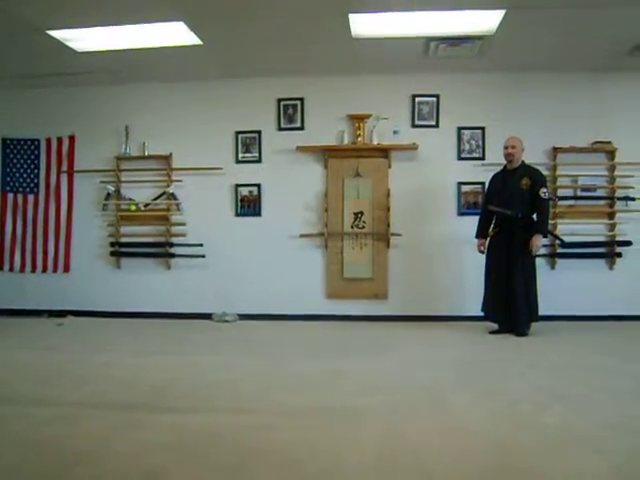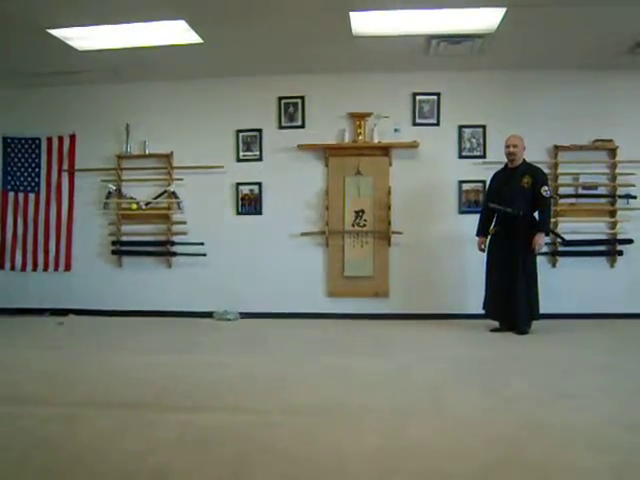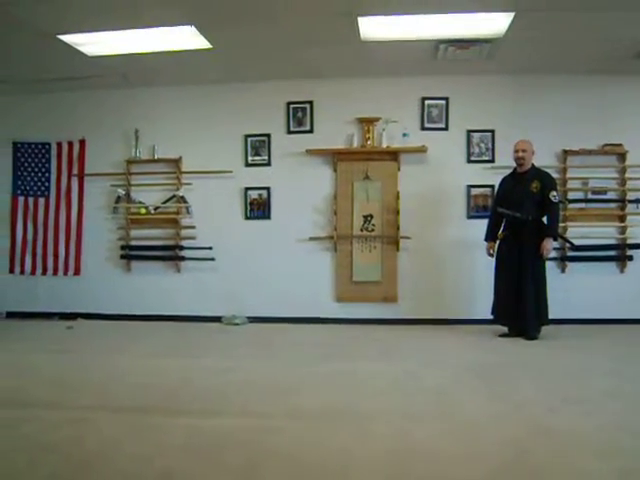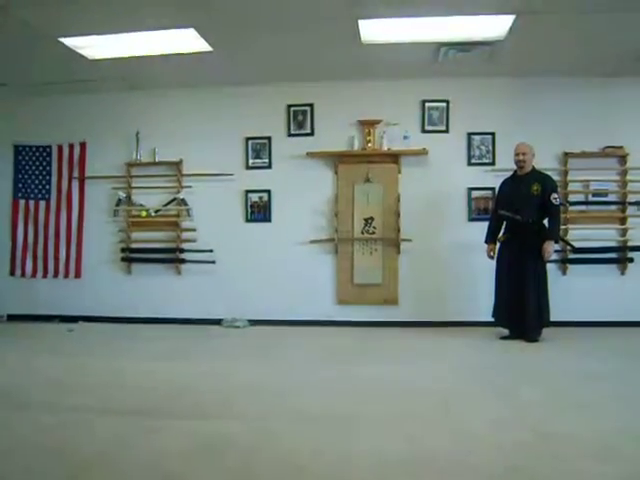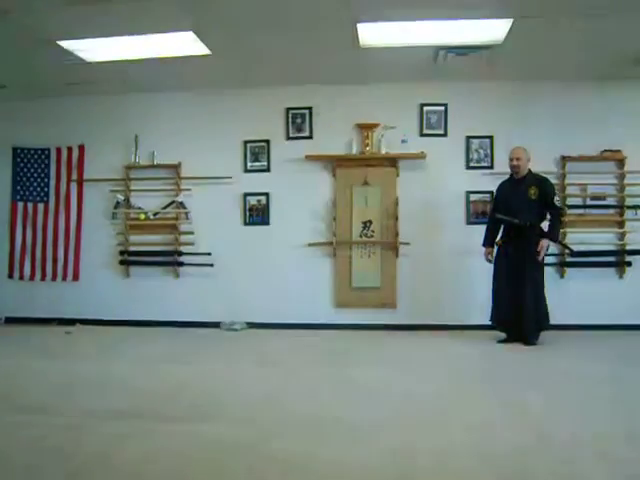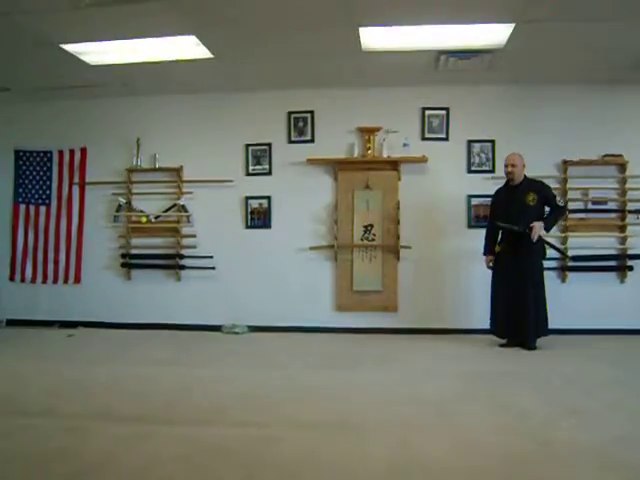
dt=0.4s
person 1, frame 1
left shoulder: (534, 176)
right shoulder: (497, 178)
left elbow: (543, 207)
right elbow: (487, 209)
left wrist: (539, 234)
right wrist: (482, 235)
left hip: (523, 234)
right hip: (500, 234)
left knee: (522, 279)
right knee: (498, 279)
left ankle: (522, 324)
right ankle: (504, 322)
person 1, frame 2
left shoulder: (535, 174)
right shoulder: (498, 176)
left elbow: (544, 205)
right elbow: (488, 207)
left wrist: (541, 232)
right wrist: (482, 233)
left hip: (524, 232)
right hip: (500, 232)
left knee: (523, 277)
right knee: (499, 277)
left ankle: (523, 322)
right ankle: (505, 320)
person 1, frame 3
left shoulder: (544, 179)
right shoulder: (506, 181)
left elbow: (553, 210)
right elbow: (496, 211)
left wrist: (549, 237)
right wrist: (491, 238)
left hip: (532, 236)
right hip: (509, 236)
left knee: (532, 282)
right knee: (507, 282)
left ankle: (532, 328)
right ankle: (514, 326)
person 1, frame 4
left shoulder: (545, 181)
right shoulder: (507, 183)
left elbow: (554, 212)
right elbow: (497, 213)
left wrist: (551, 239)
right wrist: (491, 240)
left hip: (534, 239)
right hip: (510, 239)
left knee: (533, 285)
right knee: (508, 284)
left ankle: (533, 330)
right ankle: (515, 328)
person 1, frame 5
left shoulder: (541, 184)
right shoulder: (504, 187)
left elbow: (556, 212)
right elbow: (494, 217)
left wrist: (548, 238)
right wrist: (489, 244)
left hip: (531, 242)
right hip: (508, 242)
left knee: (530, 288)
right knee: (505, 287)
left ankle: (531, 333)
right ankle: (512, 331)
person 1, frame 6
left shoulder: (538, 188)
right shoulder: (500, 194)
left elbow: (559, 208)
right elbow: (492, 225)
left wrist: (544, 224)
right wrist: (489, 251)
left hip: (530, 248)
right hip: (506, 248)
left knee: (530, 291)
right knee: (503, 292)
left ankle: (529, 337)
right ankle: (512, 336)
